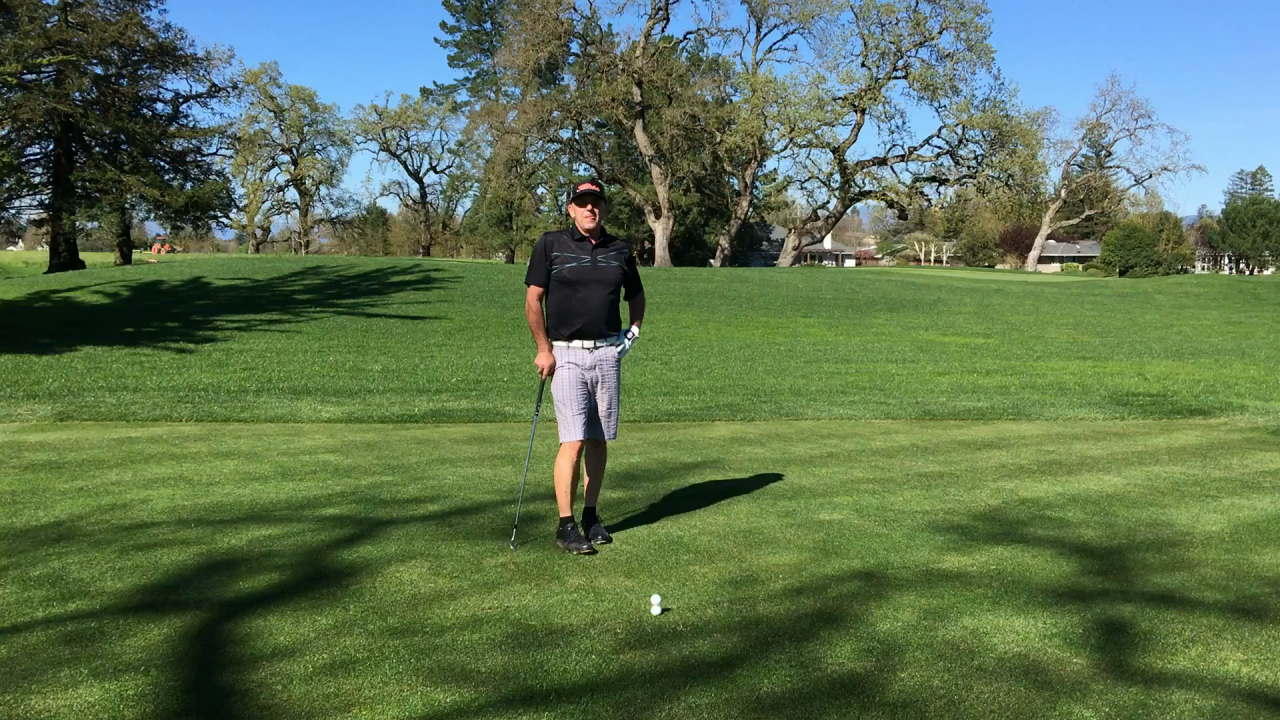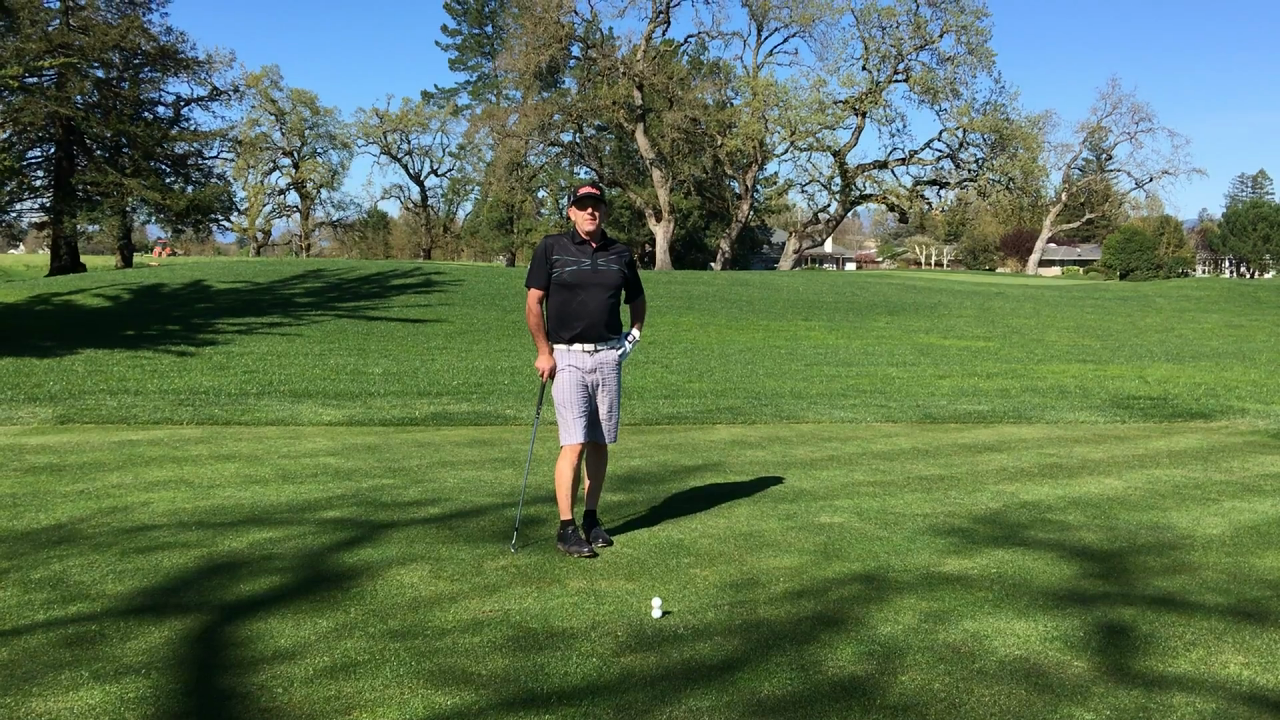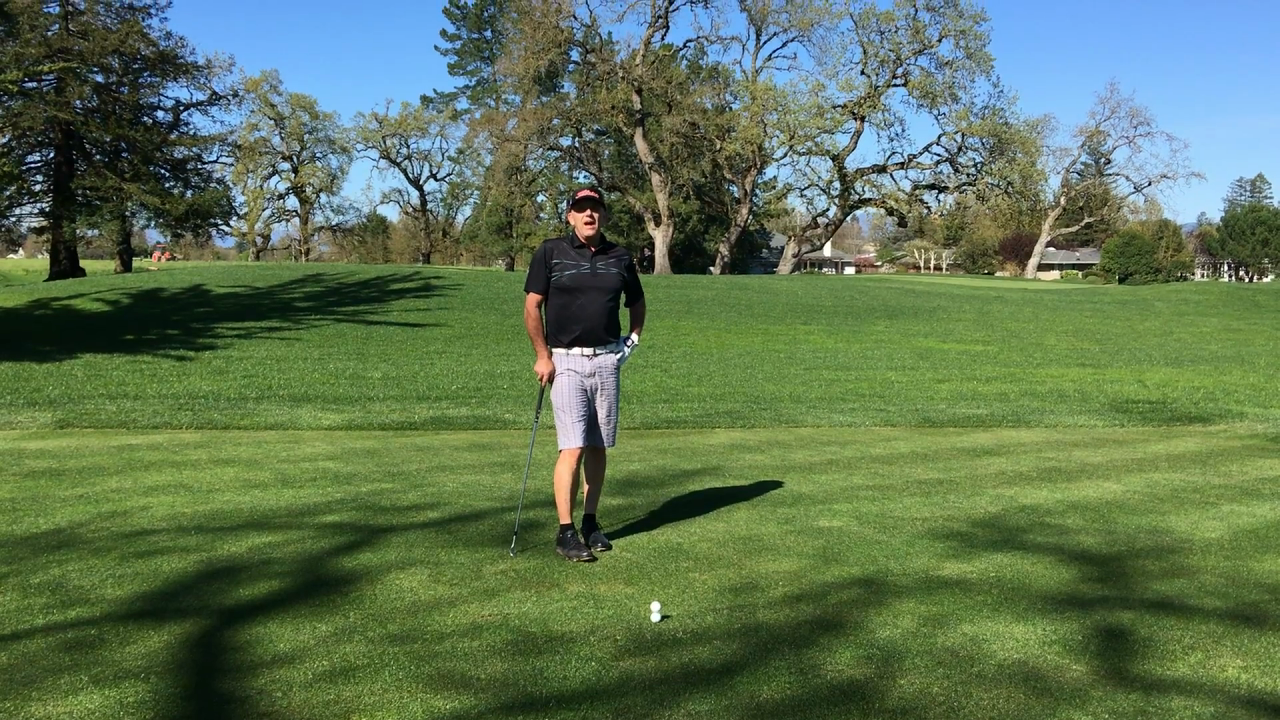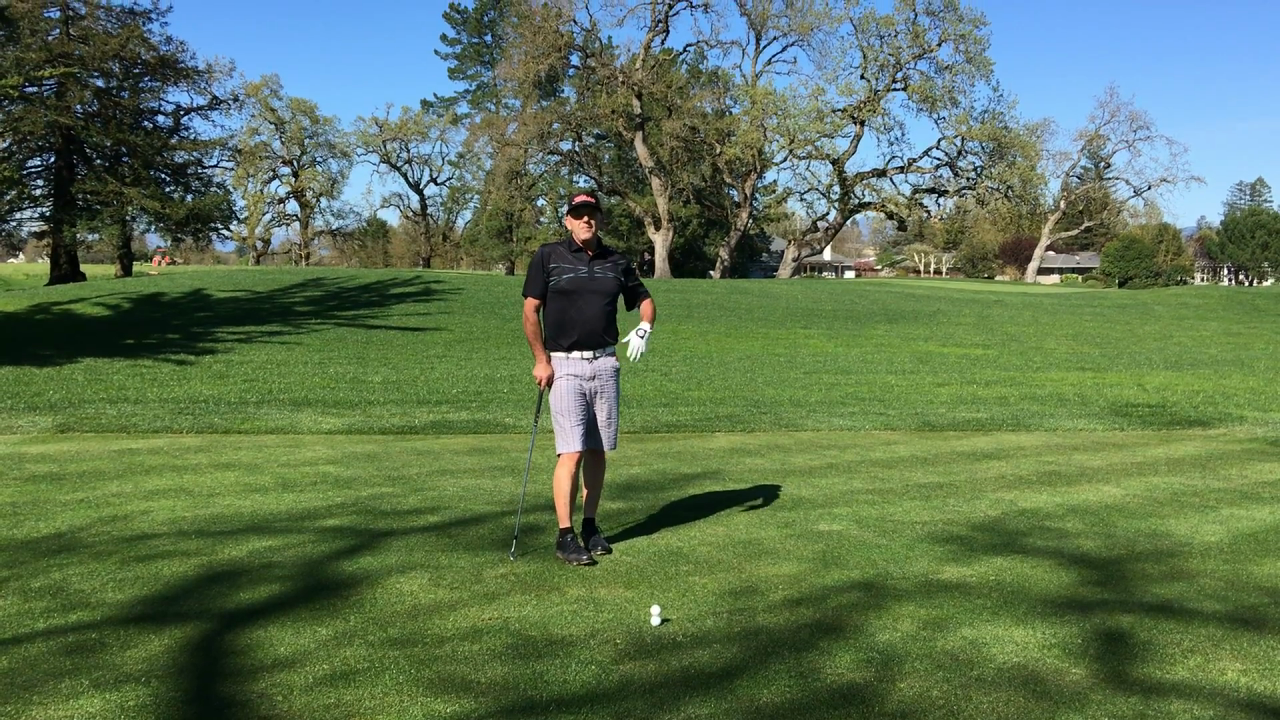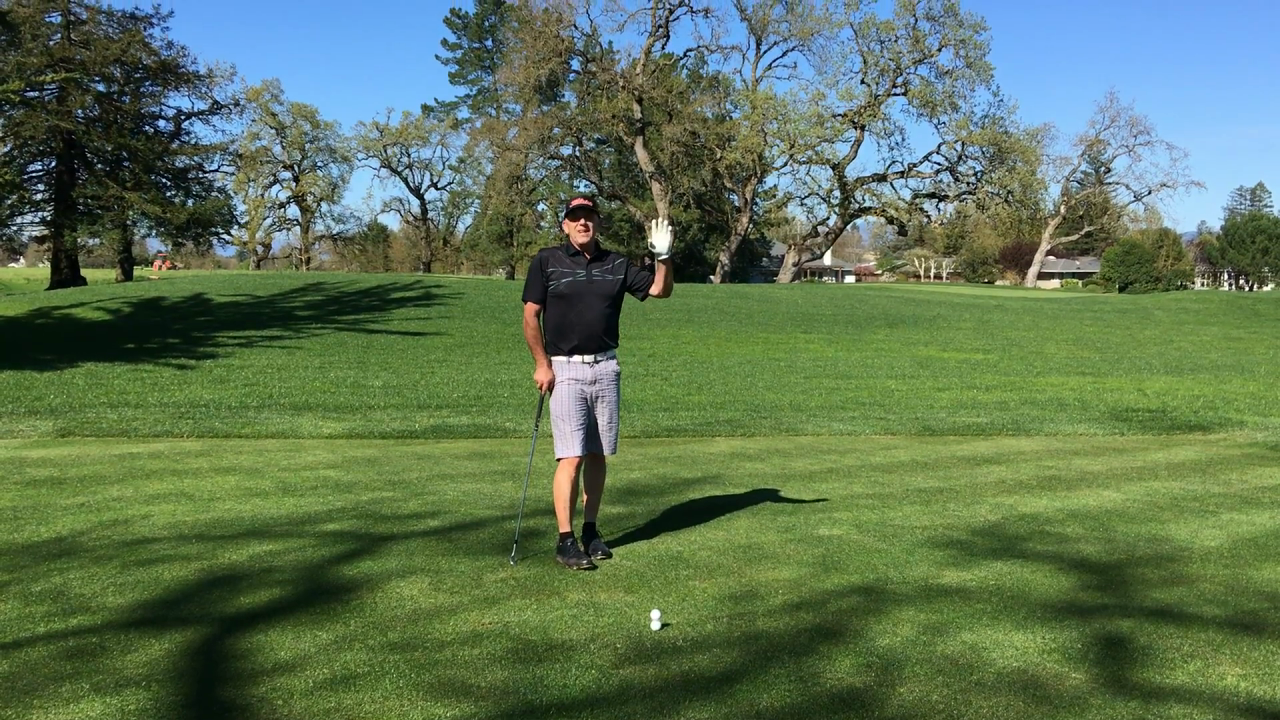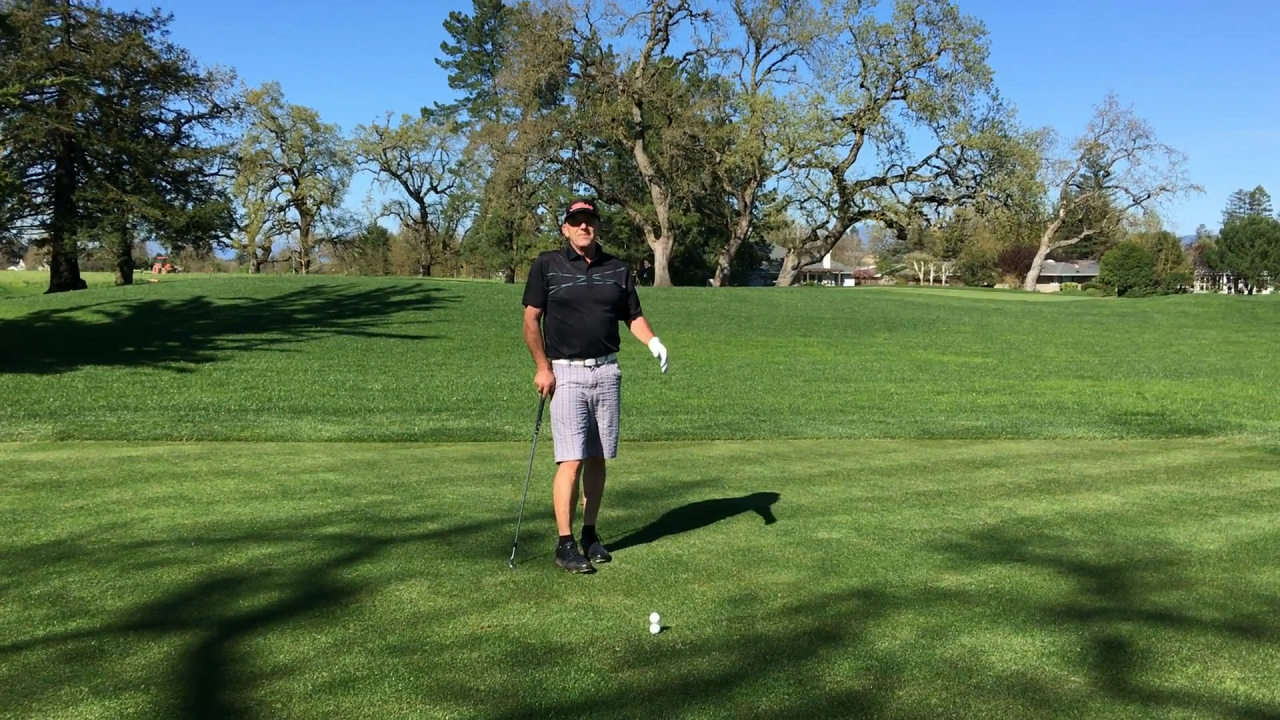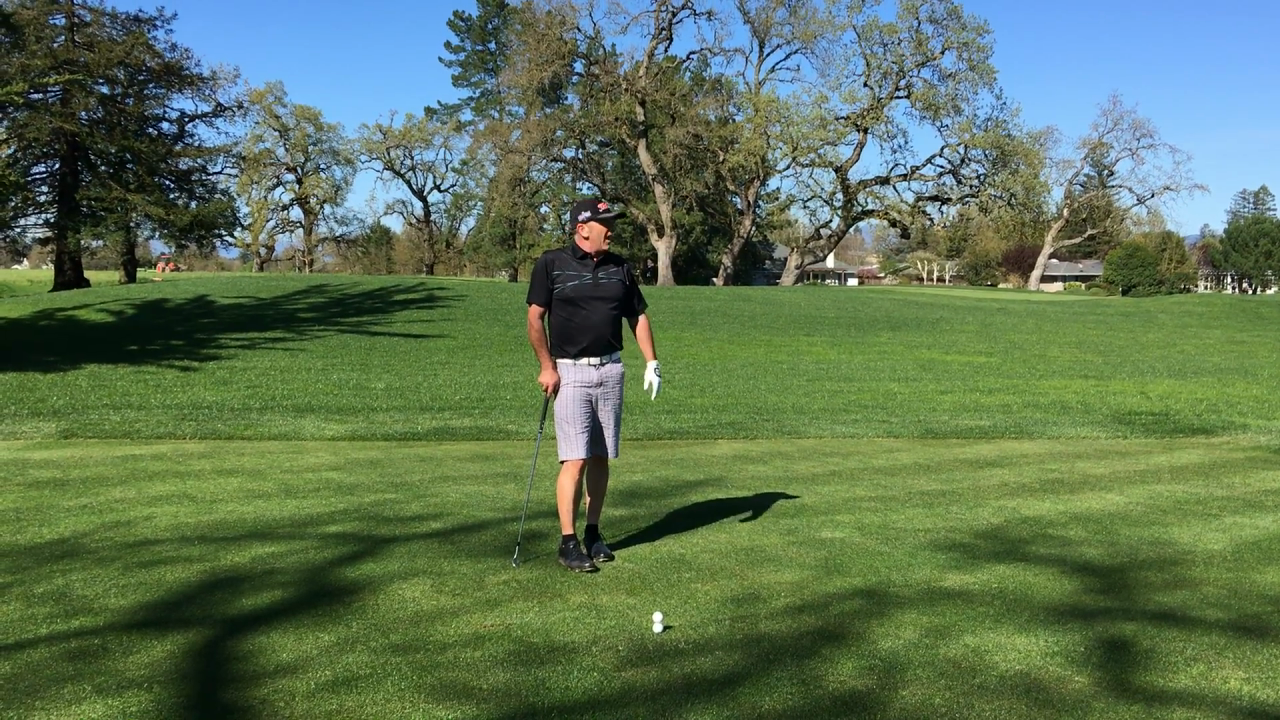
dt=0.4s
person 1, frame 1
left shoulder: (620, 250)
right shoulder: (551, 245)
left elbow: (637, 296)
right elbow: (533, 299)
left wrist: (632, 332)
right wrist: (543, 349)
left hip: (607, 353)
right hip: (566, 354)
left knee: (599, 439)
right knee: (573, 440)
left ankle: (591, 516)
right ankle: (565, 525)
person 1, frame 2
left shoulder: (620, 254)
right shoulder: (551, 248)
left elbow: (637, 299)
right elbow: (534, 302)
left wrist: (633, 335)
right wrist: (544, 352)
left hip: (608, 356)
right hip: (567, 357)
left knee: (600, 443)
right knee: (574, 443)
left ankle: (591, 518)
right ankle: (566, 527)
person 1, frame 3
left shoulder: (620, 257)
right shoulder: (551, 251)
left elbow: (638, 303)
right elbow: (532, 305)
left wrist: (632, 340)
right wrist: (542, 355)
left hip: (607, 360)
right hip: (566, 361)
left knee: (598, 446)
right knee: (573, 447)
left ankle: (590, 522)
right ankle: (565, 531)
person 1, frame 4
left shoulder: (617, 261)
right shoulder: (548, 256)
left elbow: (643, 299)
right elbow: (530, 310)
left wrist: (644, 329)
right wrist: (541, 359)
left hip: (605, 363)
right hip: (565, 365)
left knee: (598, 450)
right knee: (571, 452)
left ankle: (590, 526)
right ankle: (565, 535)
person 1, frame 5
left shoulder: (617, 264)
right shoulder: (547, 260)
left elbow: (660, 289)
right elbow: (530, 315)
left wrist: (662, 256)
right wrist: (542, 363)
left hip: (606, 367)
right hip: (565, 368)
left knee: (598, 454)
right knee: (571, 456)
left ankle: (590, 530)
right ankle: (566, 540)
person 1, frame 6
left shoulder: (619, 269)
right shoulder: (547, 264)
left elbow: (634, 318)
right elbow: (532, 318)
left wrist: (654, 342)
right wrist: (542, 367)
left hip: (607, 372)
right hip: (567, 373)
left knee: (599, 459)
right knee: (572, 460)
left ankle: (590, 533)
right ankle: (565, 544)
person 1, frame 7
left shoulder: (620, 267)
right shoulder: (552, 263)
left elbow: (638, 316)
right elbow: (535, 318)
left wrist: (652, 362)
right wrist: (547, 367)
left hip: (611, 370)
right hip: (571, 372)
left knee: (601, 458)
right knee: (575, 460)
left ankle: (593, 533)
right ankle: (568, 541)
